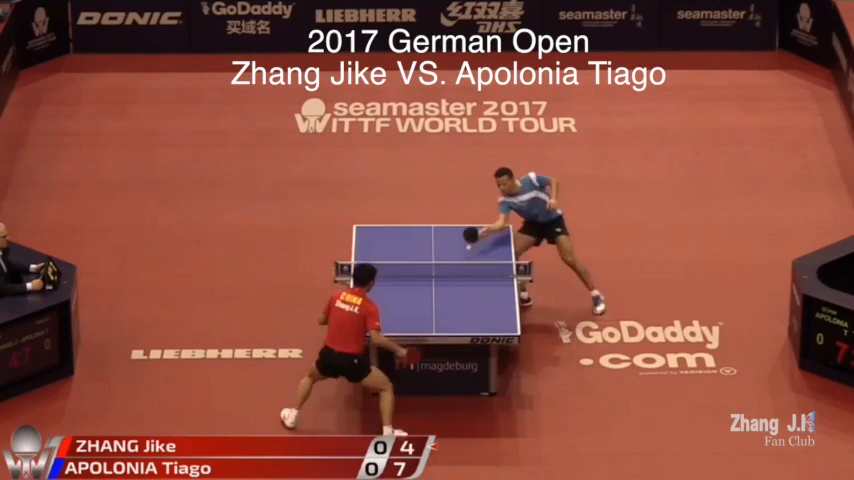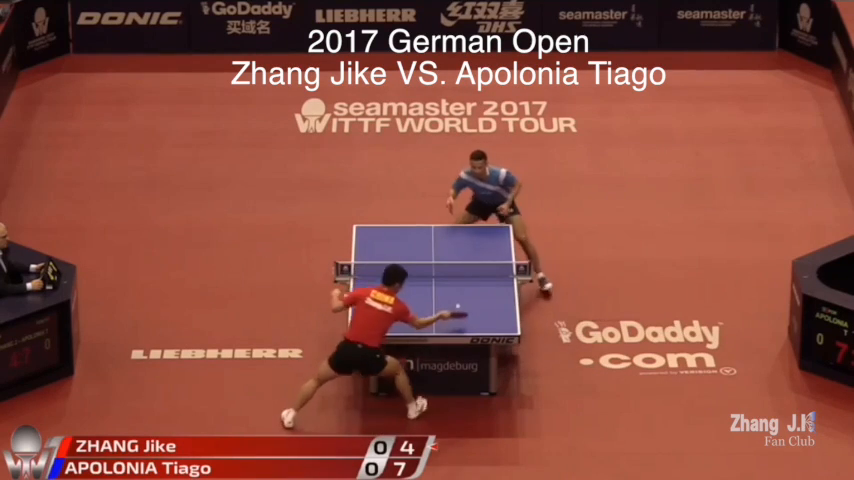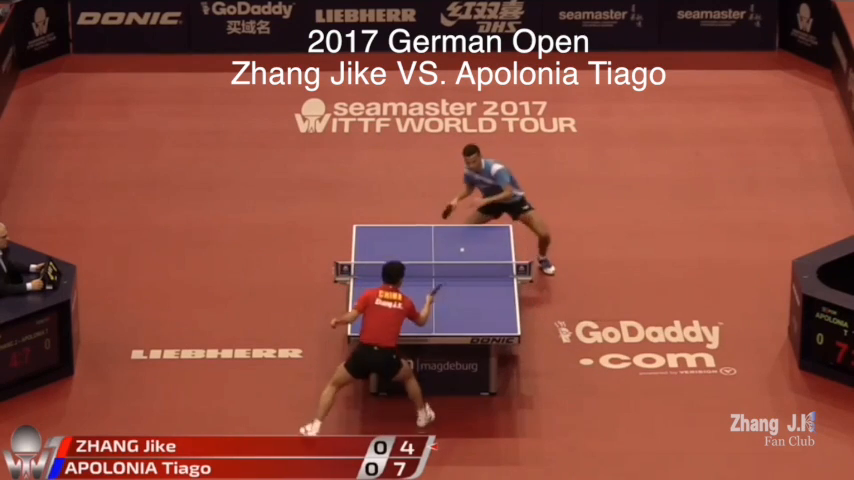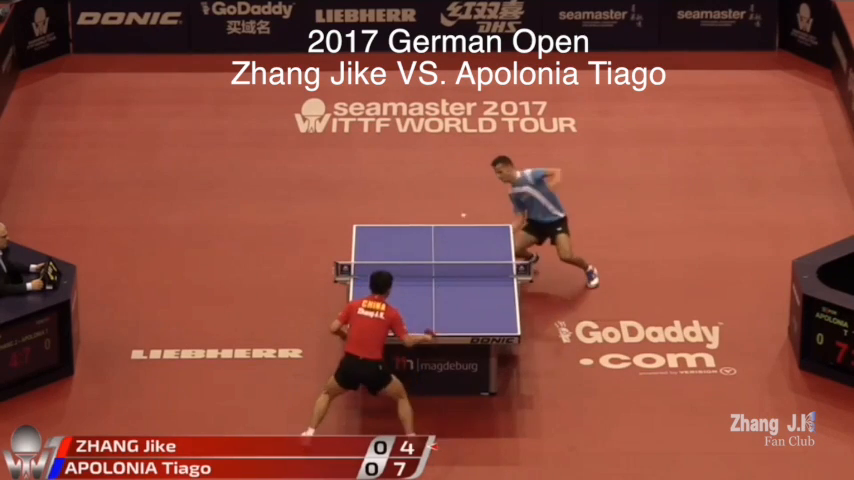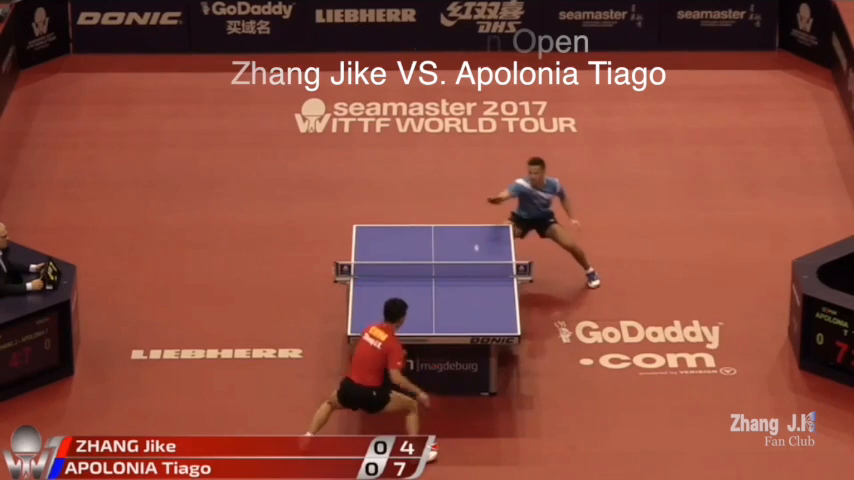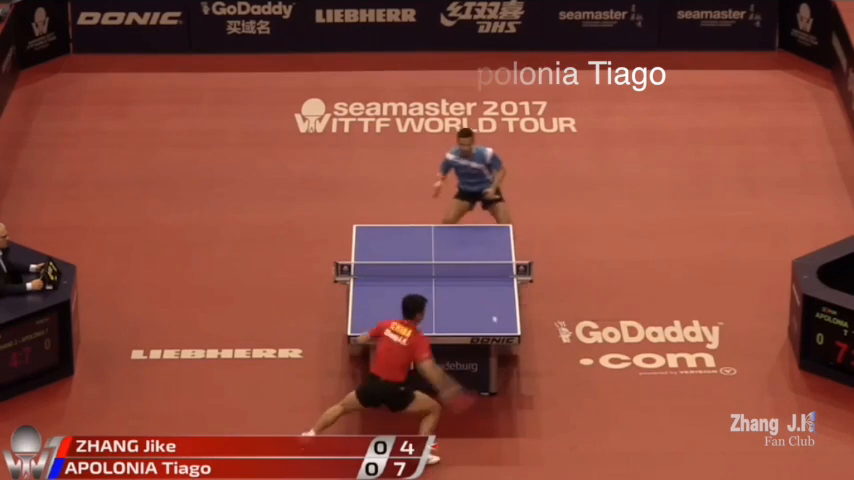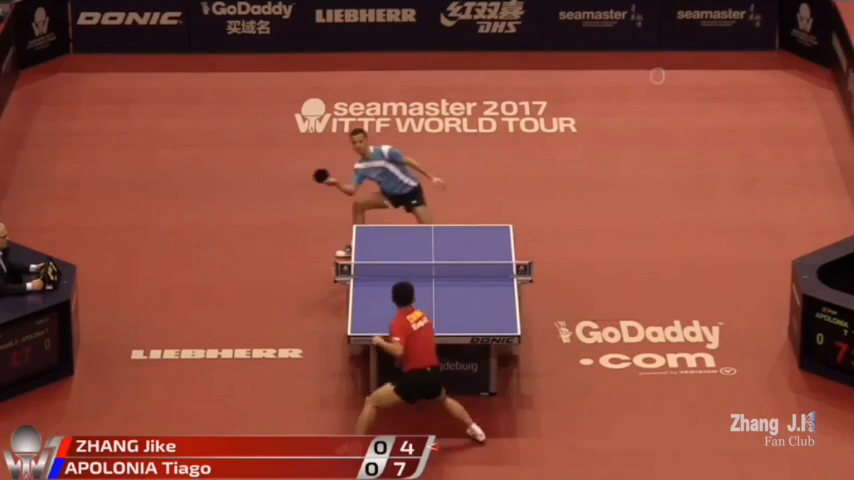
dt=0.4s
person 1, frame 1
left shoulder: (336, 297)
right shoulder: (369, 307)
left elbow: (322, 321)
right elbow: (376, 339)
right wrist: (397, 349)
left hip: (329, 355)
right hip: (352, 360)
left knee: (310, 377)
right knee: (386, 387)
left ankle: (292, 416)
right ankle: (388, 431)
person 1, frame 2
left shoulder: (363, 293)
right shoulder: (399, 306)
left elbow: (335, 307)
right elbow: (419, 324)
left wrist: (335, 295)
right wrist: (439, 316)
left hip: (348, 350)
right hip: (370, 355)
left knee: (317, 380)
right knee: (399, 369)
left ankle: (291, 415)
right ankle: (412, 407)
person 1, frame 3
left shoulder: (370, 295)
right shoulder: (406, 302)
left elbow: (350, 318)
right elbow: (422, 321)
left wrist: (337, 320)
right wrist: (429, 302)
left hip: (364, 353)
right hip: (387, 356)
left knee: (333, 385)
right knee: (409, 377)
left ankle: (315, 427)
right ankle: (423, 414)
person 1, frame 4
left shoulder: (354, 306)
right shoulder: (392, 313)
left elbow: (334, 328)
right elbow: (407, 341)
right wrist: (425, 337)
left hip: (350, 364)
right hip: (373, 368)
left knee: (327, 394)
right knee: (402, 397)
left ankle: (309, 433)
person 1, frame 5
left shoulder: (370, 329)
right shoulder: (394, 345)
right elbow: (396, 378)
right wrist: (419, 393)
left hip: (349, 387)
right hip: (371, 395)
left knee: (329, 403)
right knee: (412, 406)
left ankle: (308, 438)
person 1, frame 6
left shoulder: (386, 325)
right shoulder: (419, 340)
left elbow: (362, 340)
right elbow: (428, 368)
right wrist: (446, 387)
left hip: (372, 385)
right hip: (395, 390)
left knee: (342, 406)
right knee: (434, 409)
left ankle: (312, 435)
person 1, frame 7
left shoulder: (399, 323)
right shoulder: (422, 316)
left elbow: (398, 351)
left wrist: (381, 342)
left hip: (414, 379)
right hip: (433, 377)
left knee: (371, 402)
right knee: (444, 399)
right ankle: (474, 429)
person 2, frame 1
left shoulder: (531, 180)
right shoulder: (505, 200)
left elbow: (552, 181)
right elbow: (501, 223)
left wrist: (553, 198)
right wrist: (486, 230)
left hip: (553, 220)
right hip: (533, 224)
left knee: (569, 259)
left ankle: (596, 295)
right ankle: (523, 296)
person 2, frame 2
left shoulder: (501, 174)
right shoulder: (465, 176)
left elbow: (517, 185)
right elbow: (454, 190)
left wrist: (508, 203)
right wrist: (451, 198)
left hip: (503, 203)
right hip: (481, 203)
left knee: (522, 238)
left ankle: (540, 277)
person 2, frame 3
left shoulder: (496, 169)
right shoulder: (469, 172)
left elbow: (508, 193)
right elbow: (470, 188)
left wrist: (486, 200)
right wrist: (456, 199)
left hip: (514, 200)
left knee: (544, 234)
left ankle: (543, 259)
person 2, frame 4
left shoulder: (529, 176)
right shoulder: (513, 193)
left elbow: (555, 171)
right elbow: (521, 218)
left wrist: (554, 181)
left hip: (556, 220)
right hip: (536, 222)
left knee: (566, 256)
left ankle: (589, 269)
right ankle: (531, 258)
person 2, frame 5
left shoulder: (554, 184)
right shoulder: (522, 185)
left elbow: (563, 199)
right elbow: (505, 194)
left wrist: (571, 218)
right wrist: (497, 198)
left hip: (544, 217)
right hip: (522, 218)
left knee: (570, 245)
left ankle: (590, 272)
person 2, frame 6
left shoulder: (487, 154)
right shoulder: (452, 157)
left elbow: (502, 171)
right elbow: (442, 173)
left wrist: (493, 188)
right wrist: (439, 183)
left hip: (488, 191)
right hip: (466, 192)
right knee: (448, 222)
person 2, frame 7
left shoulder: (385, 152)
right shoulder: (360, 167)
left elbow: (409, 162)
right elbow: (351, 190)
left wrist: (431, 178)
right wrist: (336, 183)
left hip: (410, 190)
right hip: (391, 193)
right knee: (358, 205)
